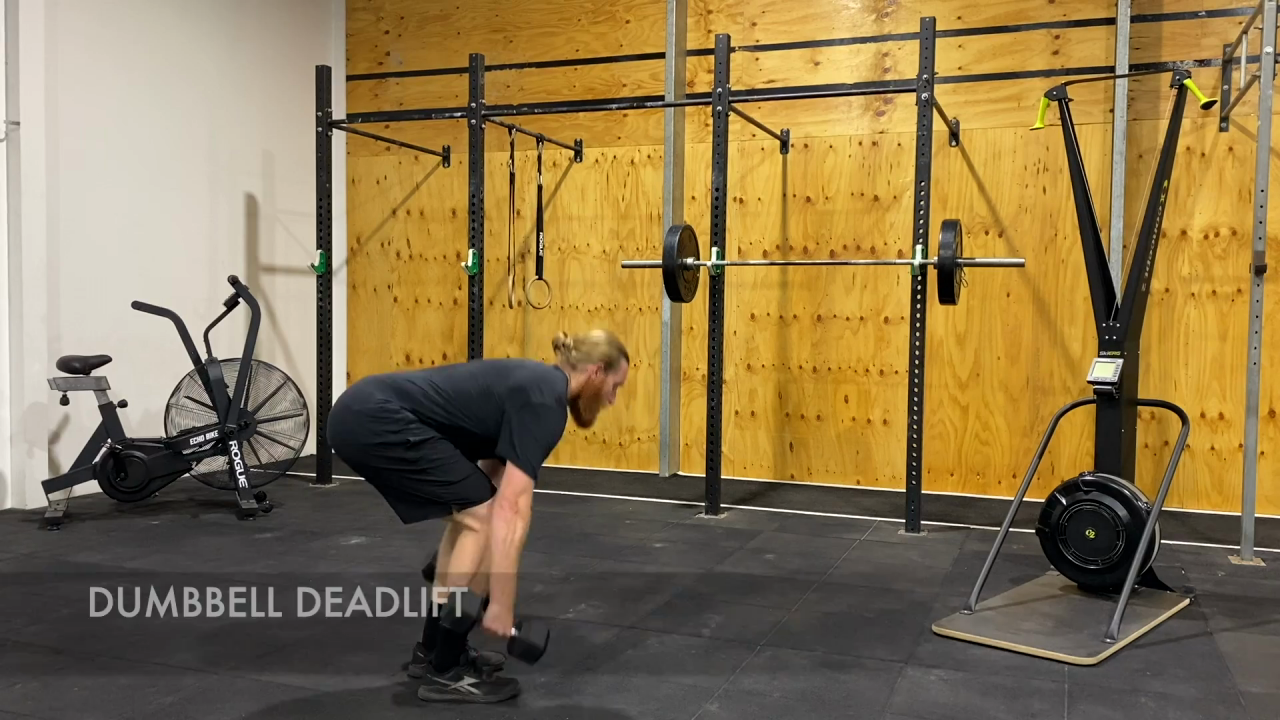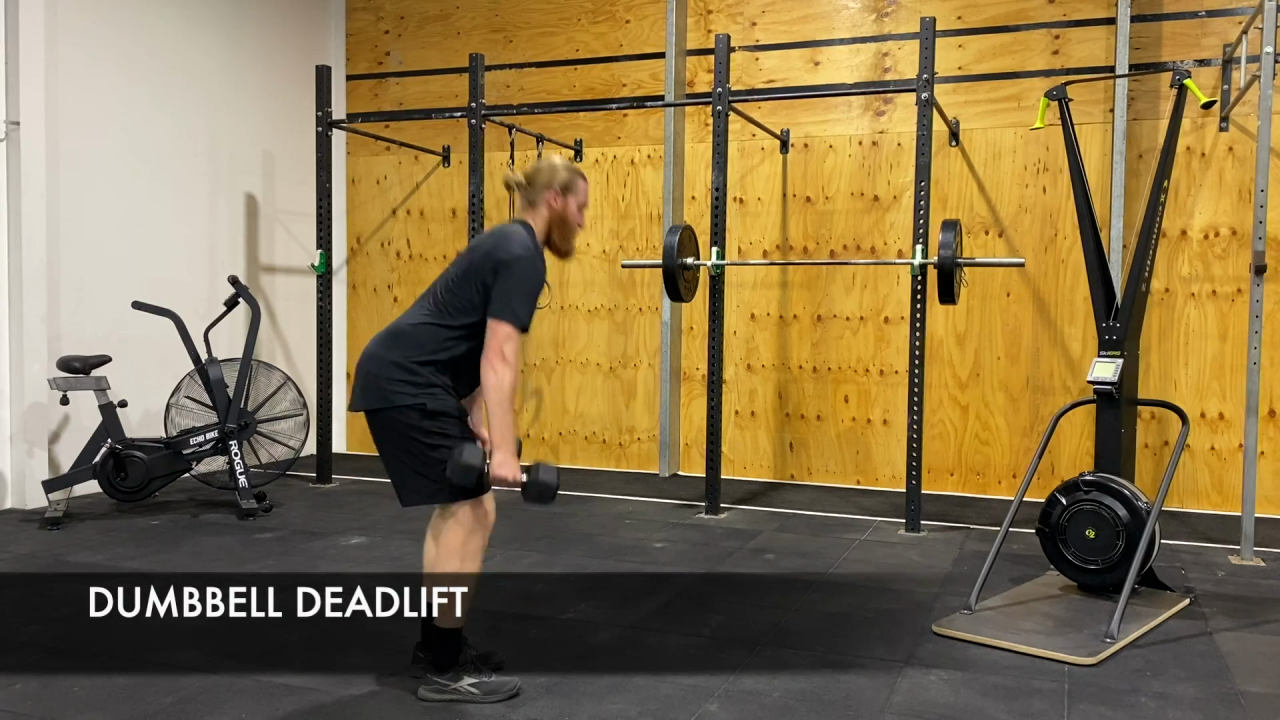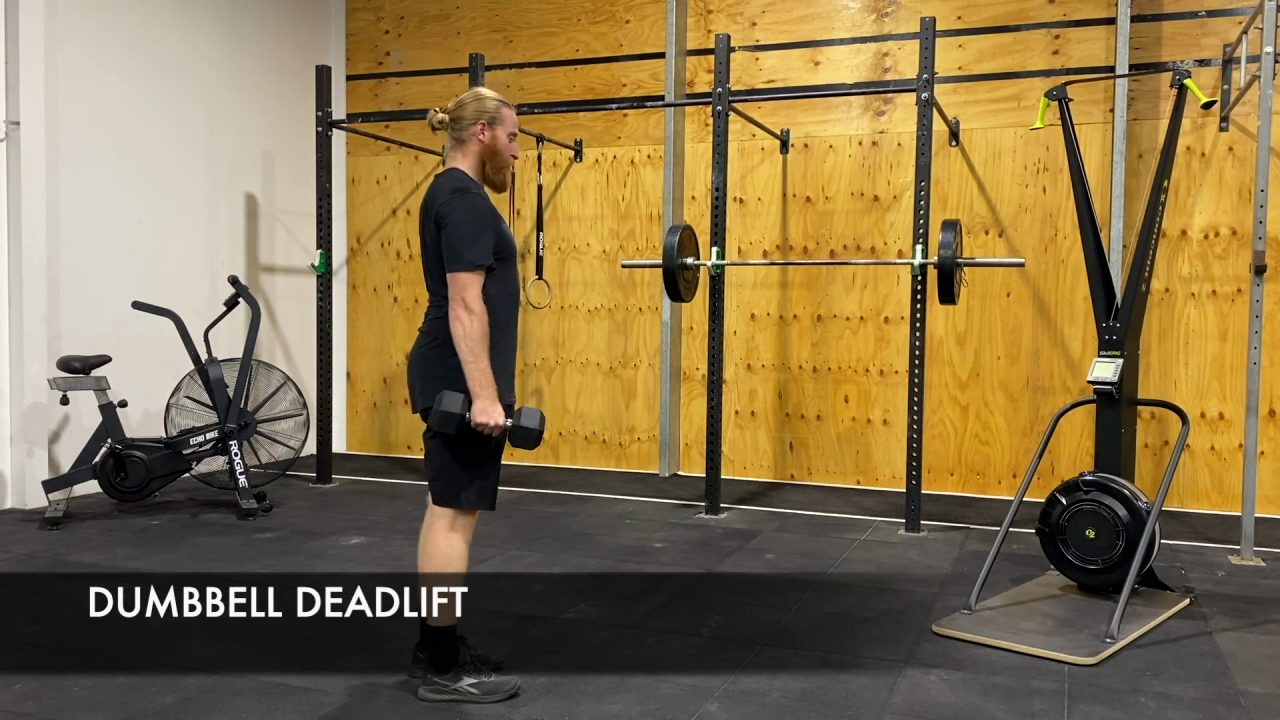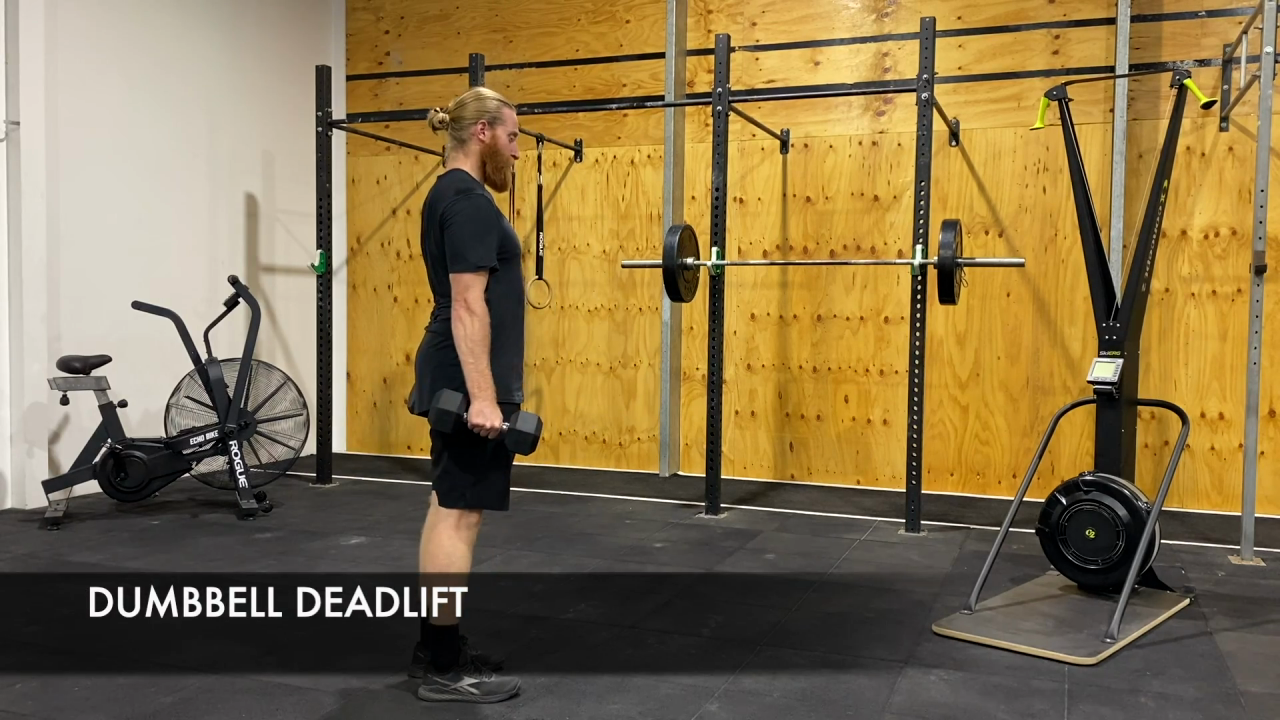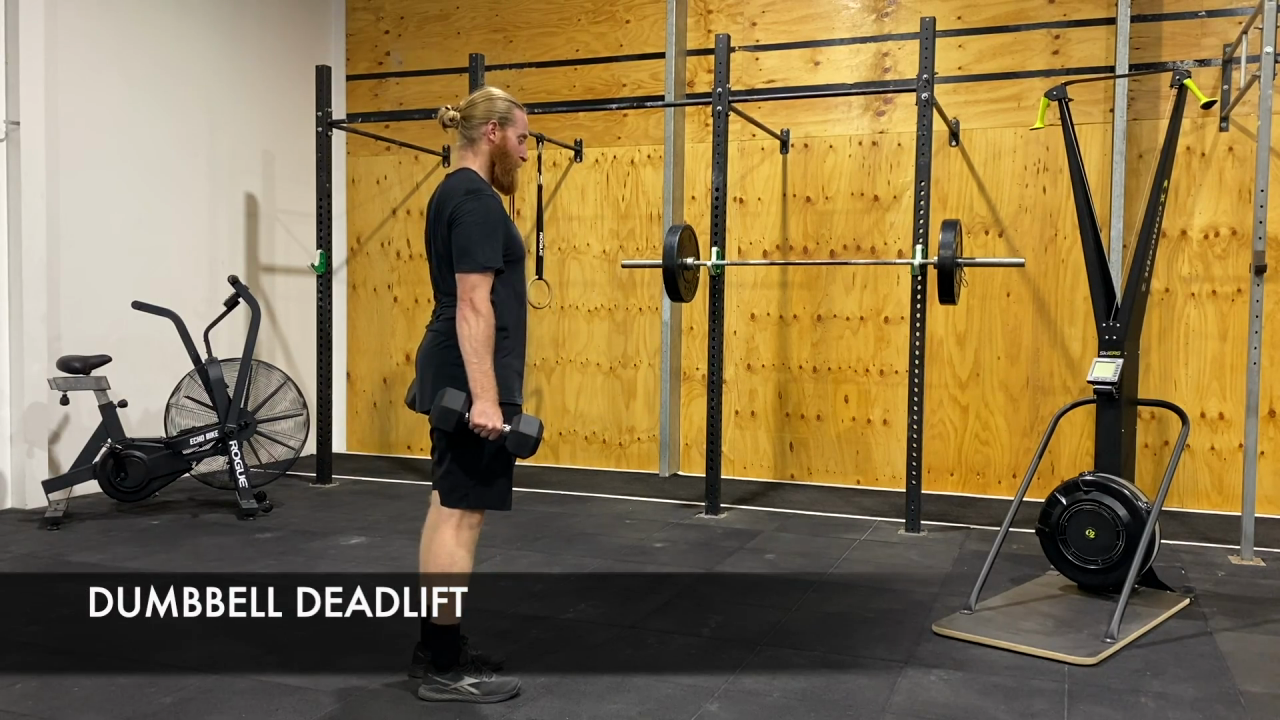
dt=0.4s
person 1, frame 1
left shoulder: (533, 384)
right shoulder: (545, 404)
left elbow: (491, 480)
right elbow: (511, 509)
right wrist: (501, 604)
left hip: (363, 414)
right hip: (377, 423)
left knee: (473, 511)
right knee: (481, 519)
left ankle: (436, 647)
right ankle: (447, 668)
person 1, frame 2
left shoulder: (505, 246)
right shoulder: (522, 257)
left elbow: (482, 349)
right elbow: (500, 358)
left wrist: (472, 424)
right wrist: (504, 452)
left hip: (399, 375)
right hip: (409, 384)
left knee: (454, 511)
right knee: (467, 511)
left ankle: (438, 644)
right ankle: (445, 666)
person 1, frame 3
left shoulder: (451, 195)
right shoulder: (464, 198)
right elbow: (464, 303)
right wrist: (484, 394)
left hip: (450, 377)
right hip: (461, 380)
left knee: (447, 510)
right knee: (456, 514)
left ankle: (437, 647)
right ankle: (444, 667)
person 1, frame 4
left shoulder: (450, 195)
right shoulder: (469, 200)
right elbow: (468, 305)
right wrist: (483, 396)
left hip: (456, 377)
right hip: (468, 382)
left knee: (447, 508)
right knee: (460, 513)
left ankle: (437, 647)
right ankle: (444, 666)
person 1, frame 5
left shoulder: (454, 195)
right shoulder: (477, 200)
right elbow: (474, 305)
right wrist: (486, 397)
left hip: (452, 374)
right hip: (470, 379)
left knee: (447, 507)
right knee: (462, 514)
left ankle: (437, 646)
right ankle: (444, 665)
